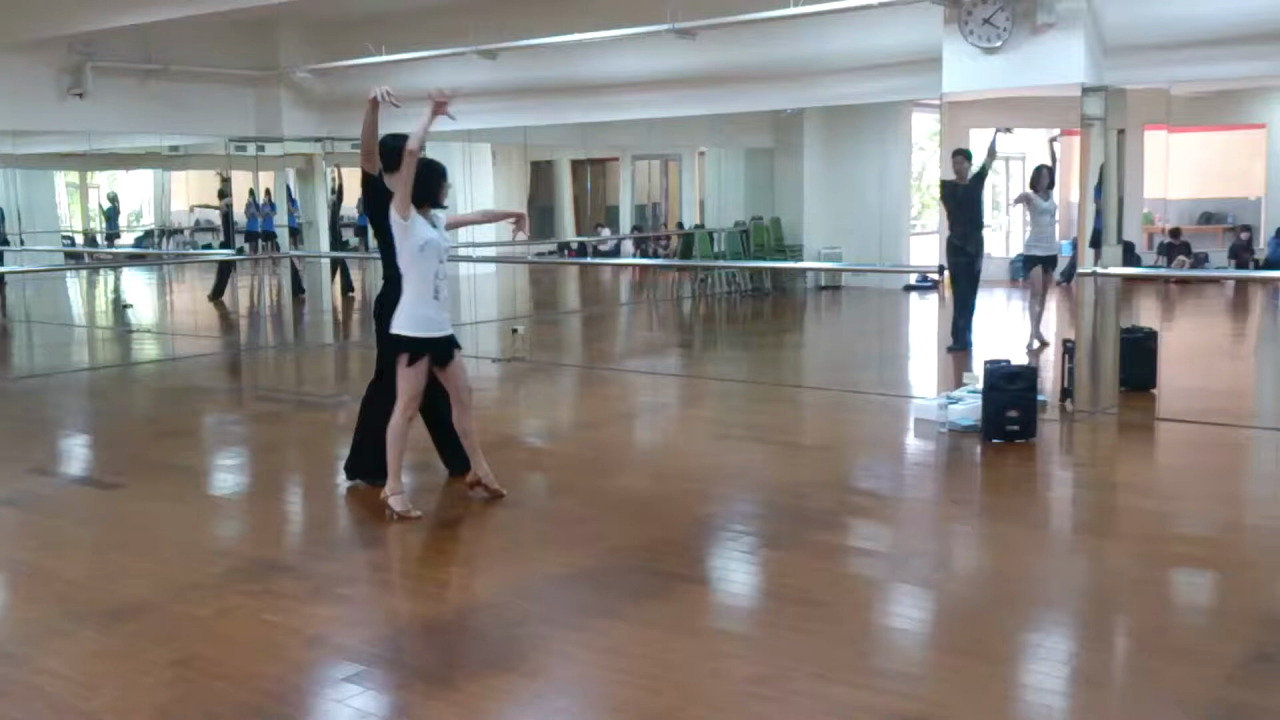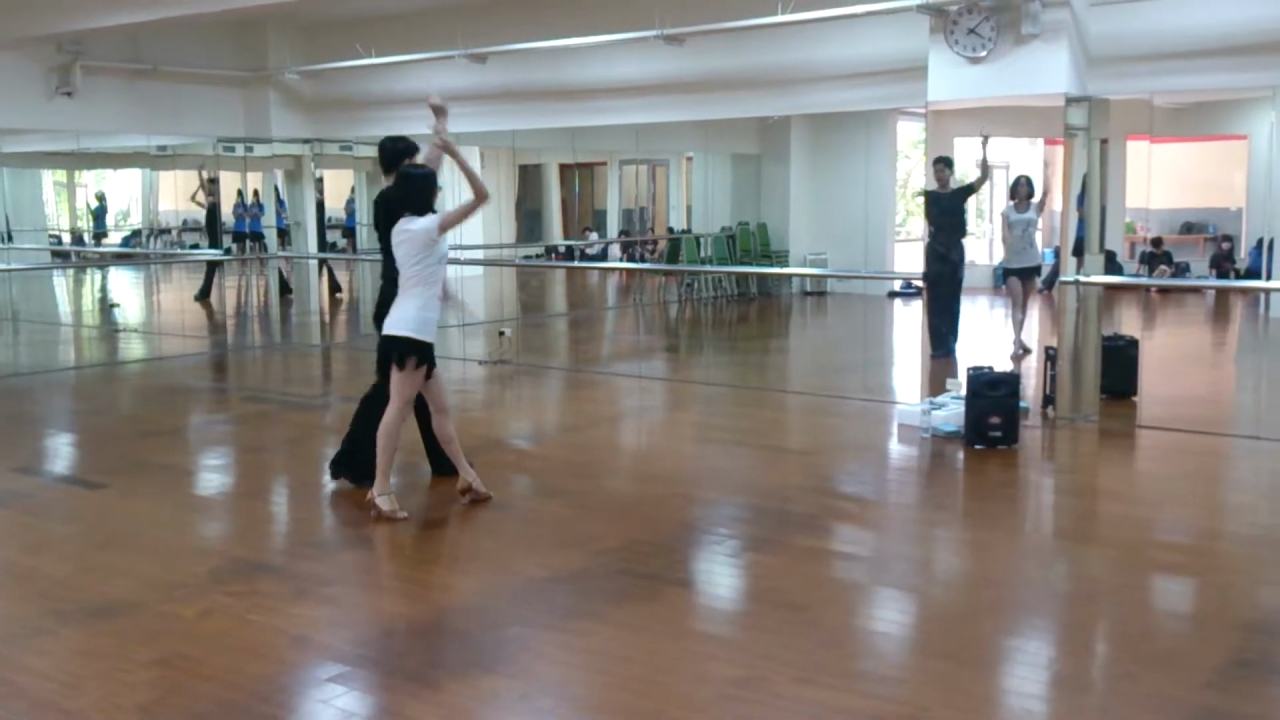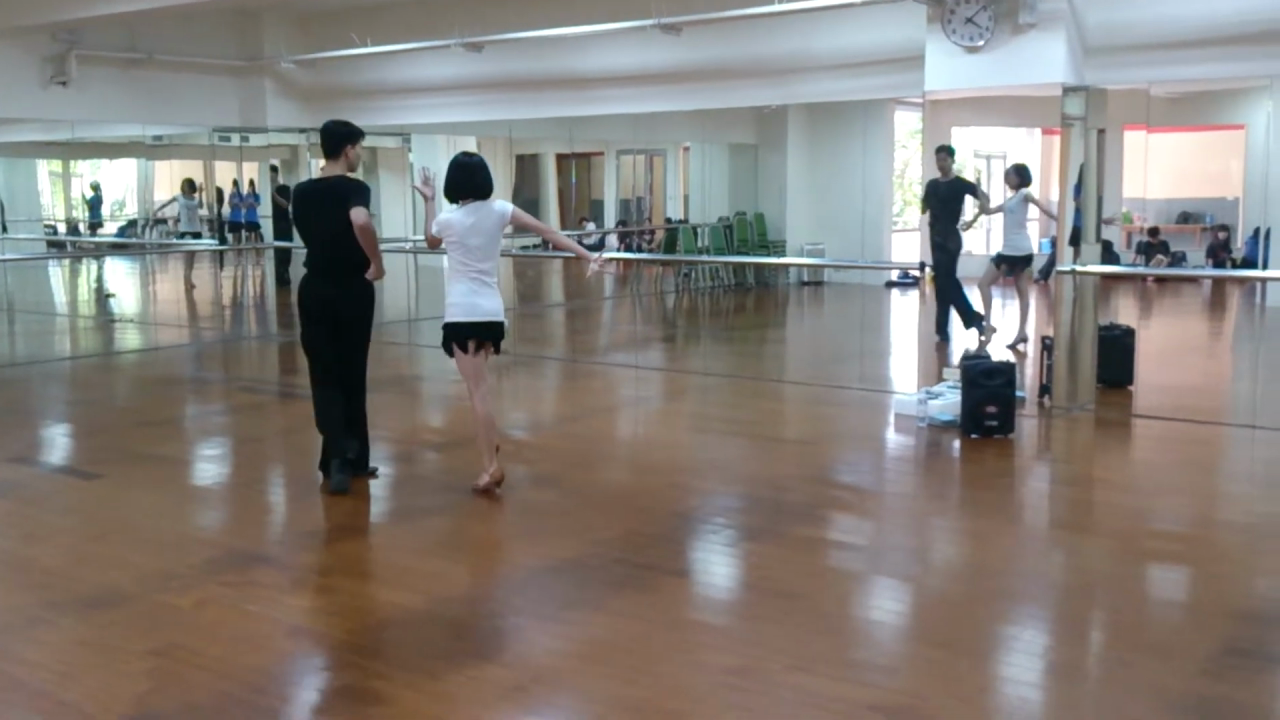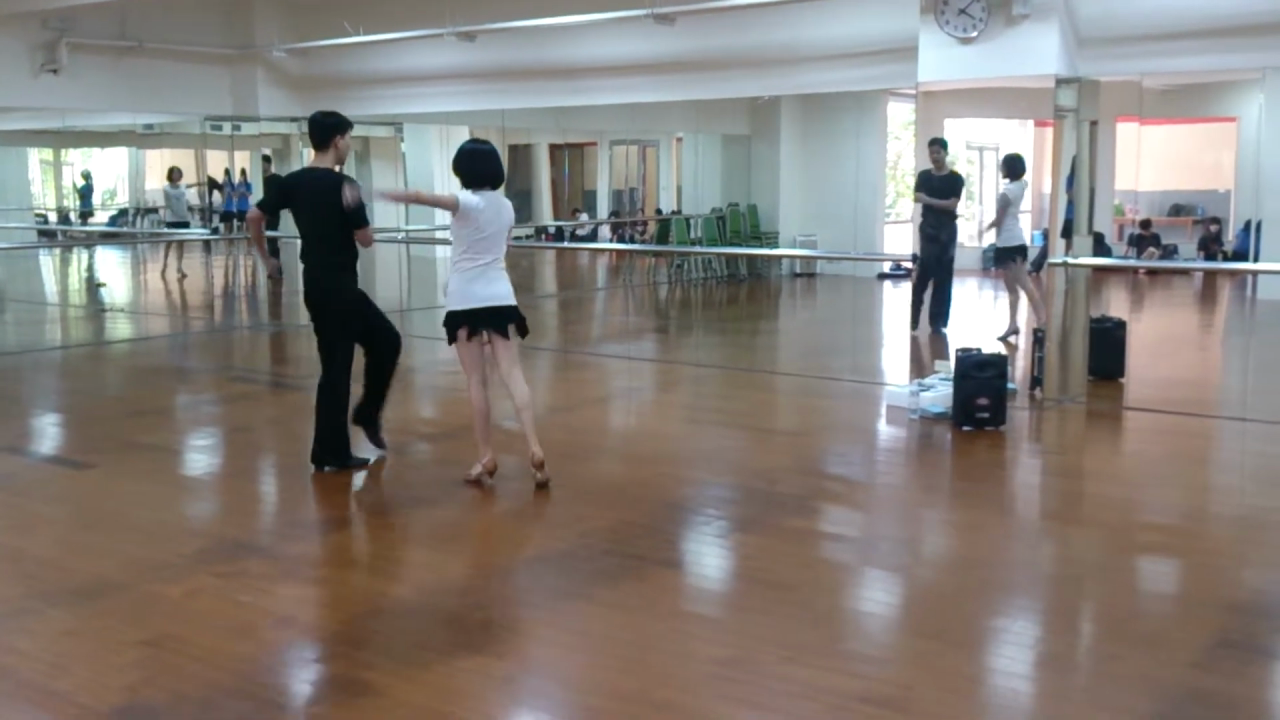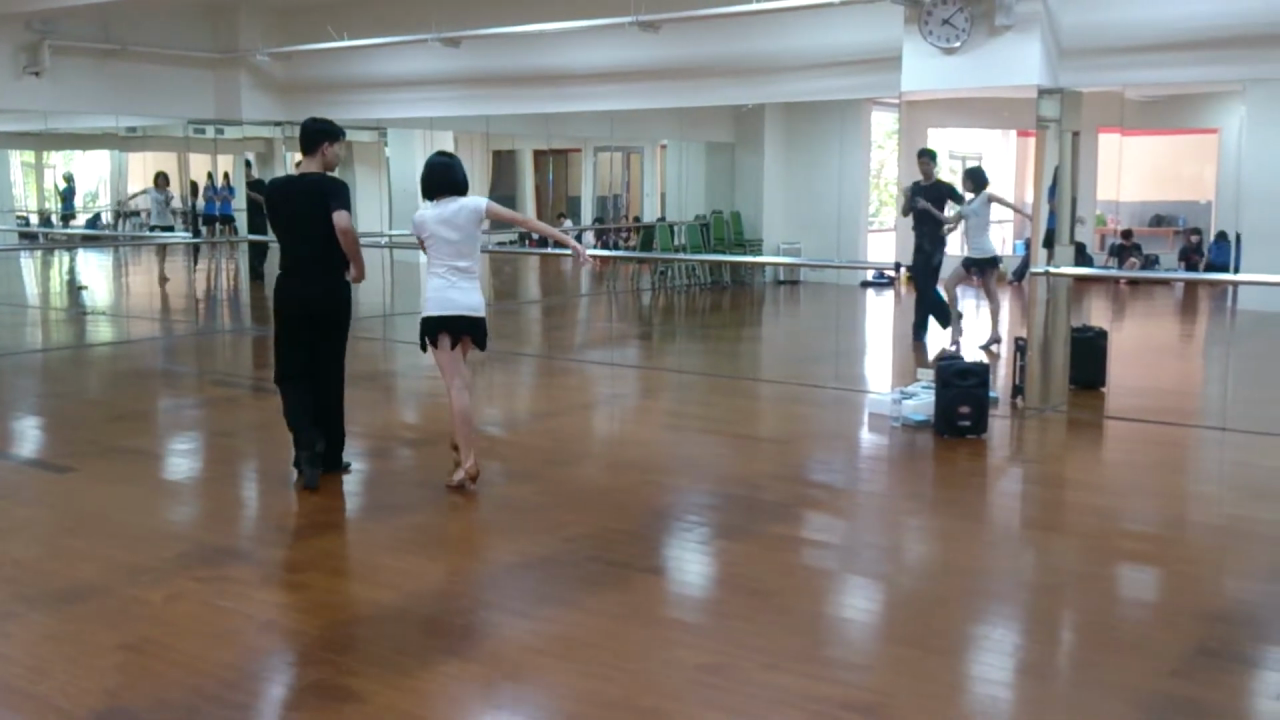
dt=1s
person 1, frame 1
right shoulder: (379, 199)
right elbow: (368, 153)
right wrist: (372, 107)
right hip: (396, 308)
left knee: (433, 382)
right knee: (389, 383)
left ankle: (456, 459)
right ankle: (365, 464)
person 1, frame 2
left shoulder: (387, 203)
right shoulder: (398, 200)
right elbow: (433, 165)
right wrist: (441, 120)
right knee: (392, 386)
left ankle: (441, 460)
right ankle: (352, 463)
person 1, frame 3
left shoulder: (301, 192)
right shoulder: (354, 189)
right elbow: (361, 222)
right wrist: (377, 263)
left hip: (314, 290)
right hip: (351, 291)
left knee: (324, 375)
right knee: (351, 376)
left ankle: (337, 456)
right ankle: (351, 458)
person 1, frame 4
left shoulder: (293, 181)
right shoulder: (343, 185)
left elbow: (254, 217)
right elbow: (365, 239)
left wrist: (265, 255)
right wrist: (355, 205)
left hip: (321, 280)
right hip: (335, 283)
left knee: (384, 340)
right knee: (337, 365)
left ankle: (367, 417)
right ankle: (329, 452)
person 1, frame 5
left shoulder: (274, 189)
right shoulder: (333, 187)
right elbow: (343, 225)
right wrist: (358, 266)
left hip: (290, 289)
right hip: (330, 290)
left knee: (293, 373)
right knee: (328, 373)
left ankle: (310, 449)
right ankle: (327, 454)
person 2, frame 1
left shoulder: (434, 221)
right shoulder: (403, 217)
left elbow: (474, 216)
right elbow: (411, 153)
left wrist: (511, 214)
right wrist: (431, 117)
left hip: (440, 329)
right hip: (412, 329)
left knee: (463, 397)
right knee: (407, 406)
left ankle: (479, 470)
right ankle: (393, 488)
person 2, frame 2
left shoulder: (401, 228)
right shoulder: (430, 225)
right elbow: (481, 197)
right wrist: (455, 154)
left hip: (406, 328)
right hip: (411, 331)
left knee: (440, 406)
right knee: (398, 410)
left ankle: (466, 477)
right ankle: (380, 490)
person 2, frame 3
left shoulder: (447, 219)
right shoulder: (500, 211)
left elbow: (431, 243)
right elbow: (548, 233)
left wrist: (430, 201)
right wrist: (587, 255)
left hip: (462, 312)
right hip: (491, 310)
left knee: (478, 390)
right knee: (479, 387)
left ankle: (491, 467)
right ankle: (490, 450)
person 2, frame 4
left shoulder: (467, 203)
right shoulder: (506, 206)
left elbow: (414, 197)
left hip: (468, 302)
right hip: (502, 299)
left knee: (477, 381)
right knee: (513, 378)
left ankle: (486, 459)
right ankle: (535, 452)
person 2, frame 5
left shoulder: (421, 218)
right shoulder: (474, 206)
right elbow: (523, 220)
right wrist: (569, 241)
left hip: (438, 306)
right hip: (471, 304)
left knee: (456, 382)
right knee: (458, 378)
left ankle: (469, 462)
right ankle: (462, 441)
person 3, frame 1
left shoulder: (977, 182)
right shoulder: (947, 187)
left elbow: (990, 157)
left wrist: (996, 134)
left hip: (975, 240)
right hip: (957, 241)
left knee: (970, 290)
right knee: (961, 290)
left ankle: (963, 336)
right ankle: (961, 338)
person 3, frame 2
left shoulder: (959, 194)
right shoulder: (929, 197)
left elbow: (984, 178)
right elbow: (930, 222)
left wrist: (984, 148)
left hip: (955, 248)
right hip: (936, 249)
left knee: (953, 296)
right knee: (936, 297)
left ankle: (949, 342)
right ankle: (939, 344)
person 3, frame 3
left shoulder: (960, 184)
right shoulder: (932, 185)
left elbow: (985, 199)
right elbow: (923, 209)
left hip: (951, 237)
right hip: (936, 236)
left knee: (944, 282)
right knee: (947, 281)
left ankle: (942, 328)
right ankle: (974, 320)
person 3, frame 4
left shoulder: (955, 178)
right shoulder: (924, 176)
left elbow: (953, 204)
right elbow: (914, 196)
left wrist: (928, 200)
left hip: (947, 229)
right hip: (928, 226)
left knee: (943, 274)
right knee: (926, 265)
left ankle: (937, 319)
right ankle: (915, 312)
person 3, frame 5
left shoulder: (943, 187)
right shoulder: (914, 187)
left elbow: (964, 205)
right elbow: (905, 214)
right wrist: (906, 199)
left hip: (935, 239)
right hip: (920, 238)
left knee: (925, 284)
right knee: (921, 284)
left ankle: (920, 329)
right ankle: (948, 318)
person 4, frame 1
left shoulder: (1051, 195)
right shoulder: (1031, 196)
left elbow: (1054, 166)
right elbow: (1020, 198)
left wrist: (1051, 145)
right wrist: (1021, 198)
left hip: (1051, 250)
right hip: (1034, 250)
left knee: (1044, 293)
right knee: (1036, 292)
left ankle: (1037, 330)
right ankle: (1032, 334)
person 4, frame 2
left shoulder: (1036, 207)
right shoulder: (1008, 211)
left elbow: (1045, 192)
right elbow: (1005, 234)
left wrist: (1045, 170)
right wrist: (1006, 251)
left hip: (1031, 261)
right hip: (1012, 262)
left knee: (1024, 302)
right knee: (1017, 303)
left ankle: (1019, 339)
right ankle: (1017, 342)
person 4, frame 3
left shoulder: (1024, 194)
right shoulder: (1010, 200)
left elbow: (1042, 207)
right elbow: (988, 211)
left hip: (1017, 250)
right hip: (1011, 250)
left knee: (984, 283)
right knee: (1022, 291)
right ankle: (1021, 332)
person 4, frame 4
left shoulder: (1007, 191)
right shoulder: (1021, 185)
left elbow: (999, 219)
left wrist: (984, 230)
left hip: (1009, 243)
right hip: (1014, 241)
left knee: (1023, 283)
right knee: (1011, 285)
left ankle: (1041, 320)
right ankle: (1012, 324)
person 4, frame 5
left shoulder: (985, 197)
right shoulder: (968, 204)
left elbow: (1008, 204)
right elbow: (951, 220)
left wrist: (1027, 215)
right wrist: (928, 207)
left hip: (982, 253)
right hip: (975, 254)
left knee: (950, 285)
right knee: (991, 293)
left ankle: (956, 327)
right ankle: (995, 334)
